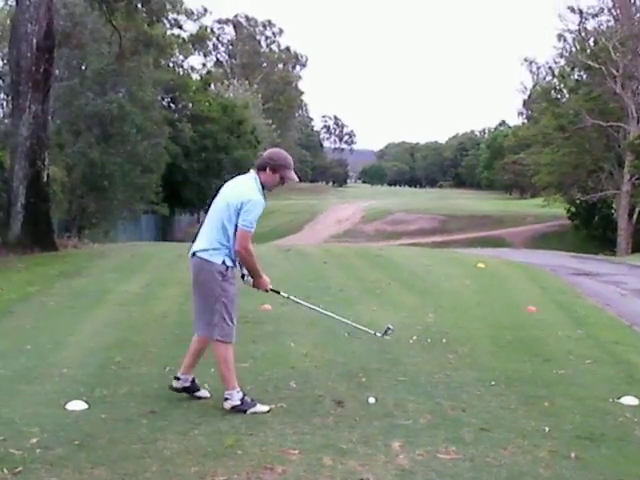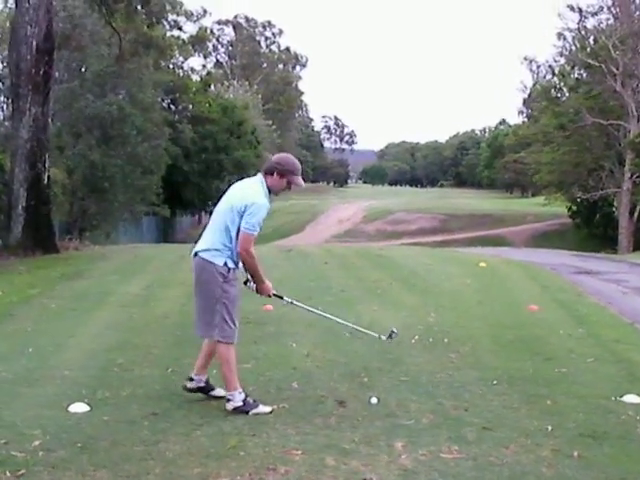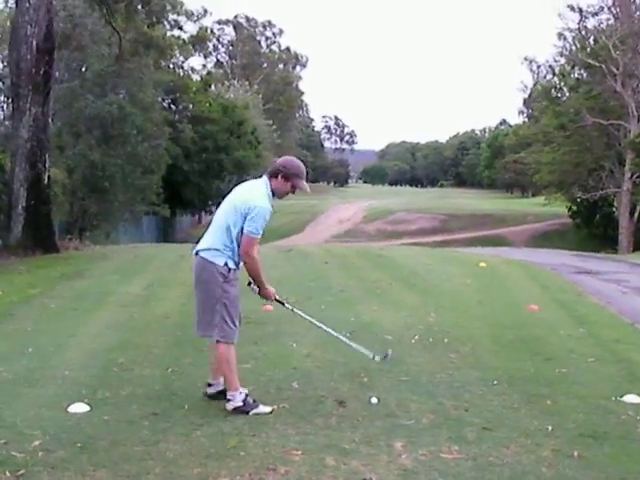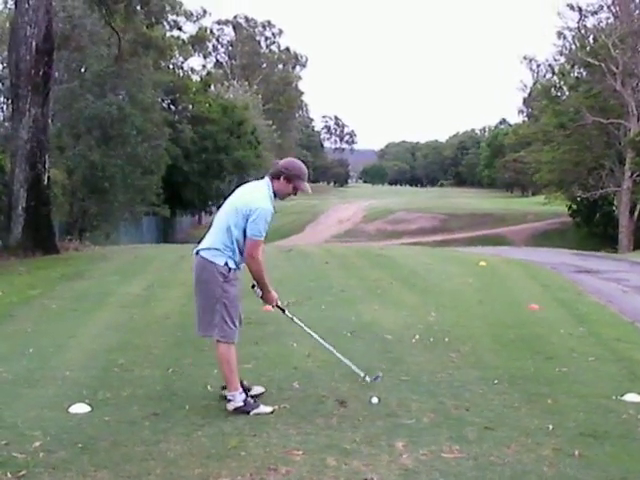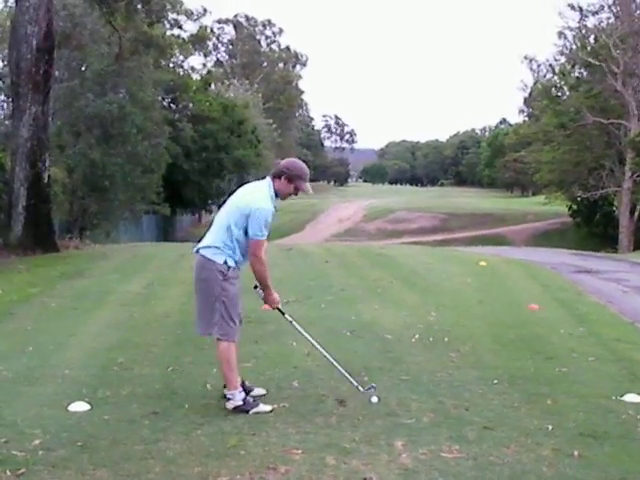
dt=0.1s
person 1, frame 1
left shoulder: (238, 182)
right shoulder: (253, 198)
right elbow: (242, 248)
left wrist: (250, 272)
right wrist: (259, 277)
left hip: (204, 257)
right hip: (216, 264)
left knee: (209, 326)
right knee: (222, 331)
left ankle: (184, 377)
right ankle: (233, 396)
person 1, frame 2
left shoulder: (246, 185)
right shoulder: (257, 201)
right elbow: (245, 250)
left wrist: (254, 277)
right wrist: (261, 282)
left hip: (208, 258)
right hip: (218, 265)
left knee: (218, 327)
right knee: (224, 332)
left ankle: (197, 378)
right ankle: (235, 397)
person 1, frame 3
left shoulder: (251, 186)
right shoulder: (260, 204)
right elbow: (247, 254)
left wrist: (258, 281)
right wrist: (263, 286)
left hip: (212, 259)
right hip: (217, 265)
left knee: (224, 328)
right knee: (225, 332)
left ankle: (216, 383)
right ankle: (235, 397)
person 1, frame 4
left shoulder: (254, 188)
right shoulder: (262, 205)
right elbow: (252, 256)
right wrist: (266, 291)
left hip: (214, 260)
right hip: (218, 265)
left knee: (227, 328)
right knee: (225, 332)
left ankle: (234, 384)
right ankle: (235, 397)
person 1, frame 5
left shoulder: (256, 188)
right shoulder: (263, 205)
right elbow: (256, 256)
right wrist: (269, 291)
left hip: (215, 260)
right hip: (218, 264)
left knee: (229, 327)
right knee: (226, 331)
left ankle: (234, 384)
right ankle: (235, 396)
